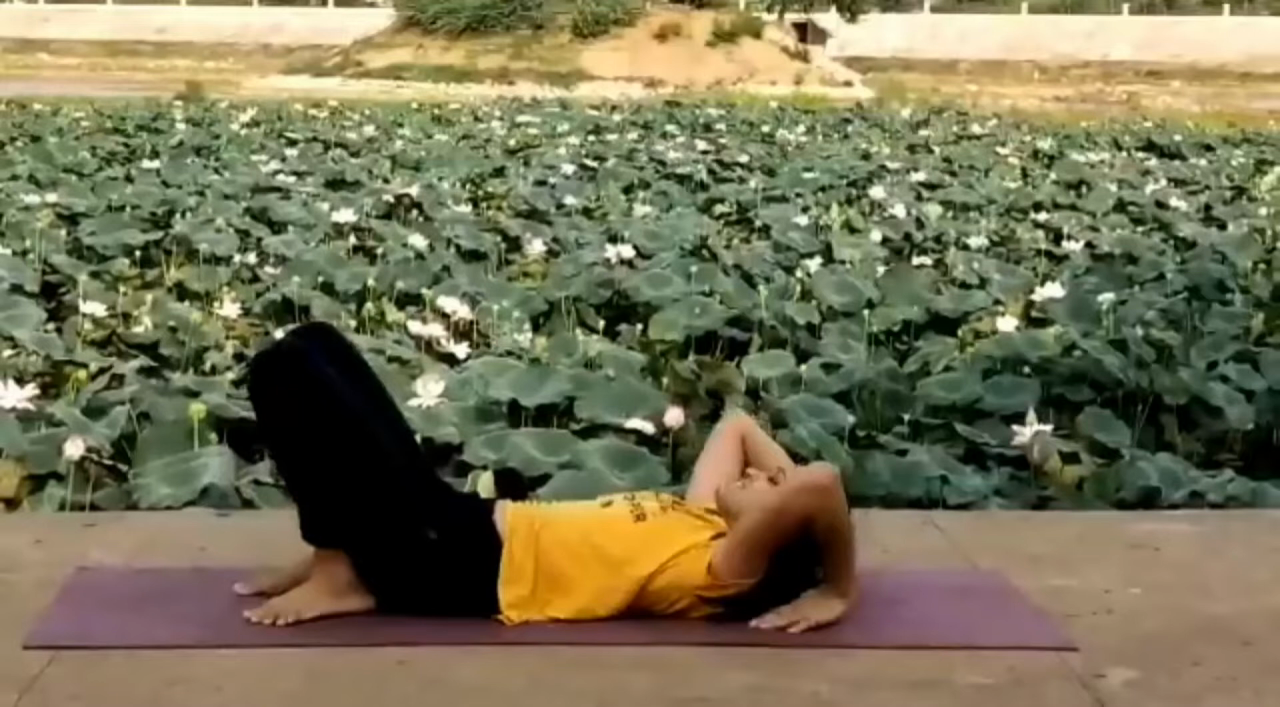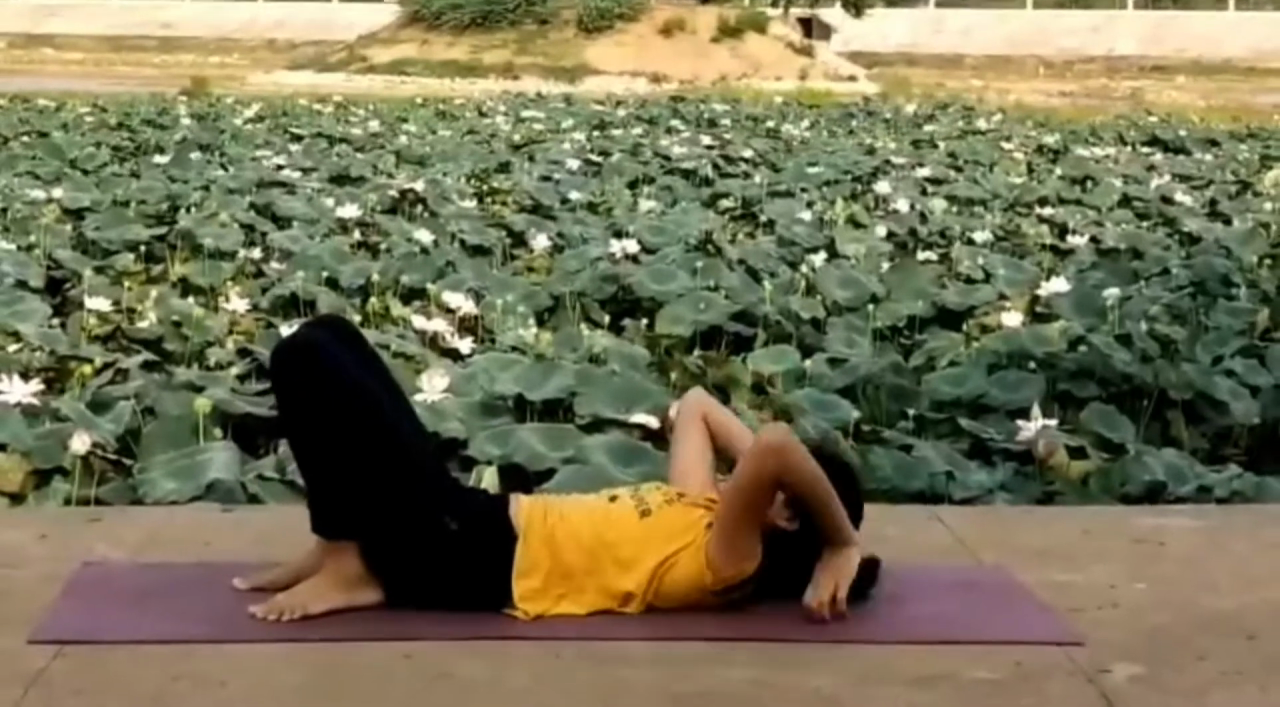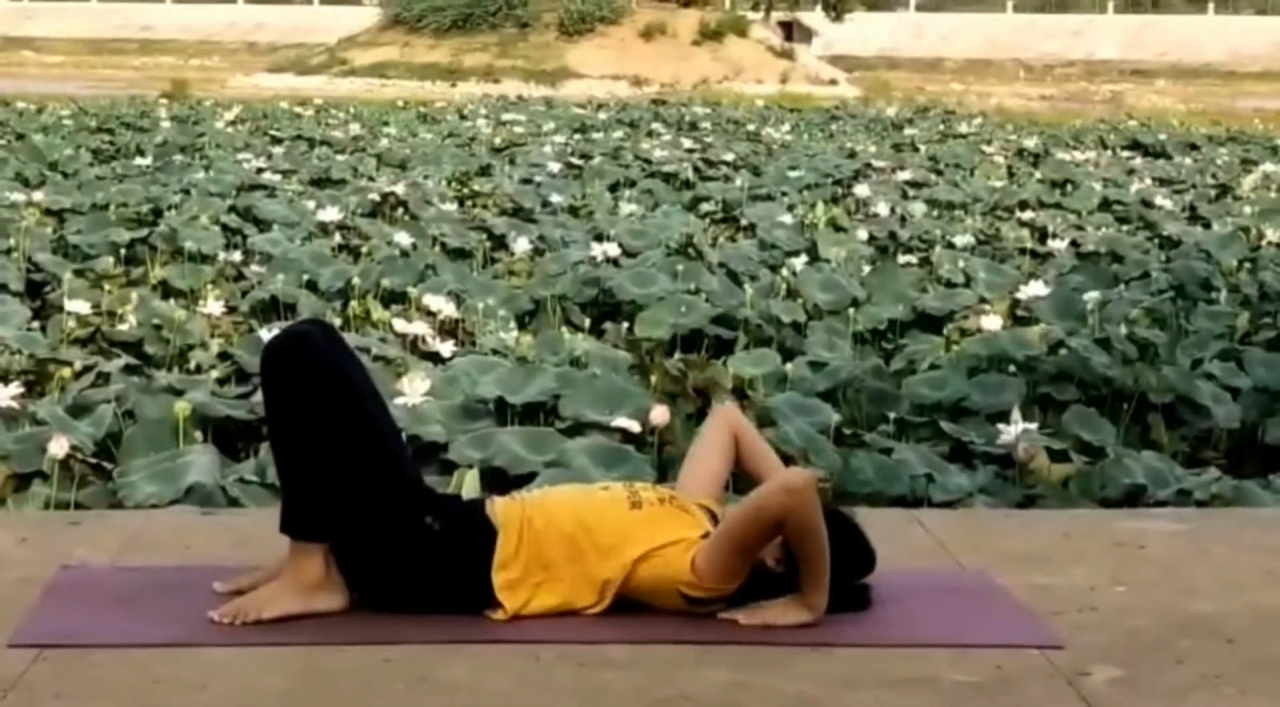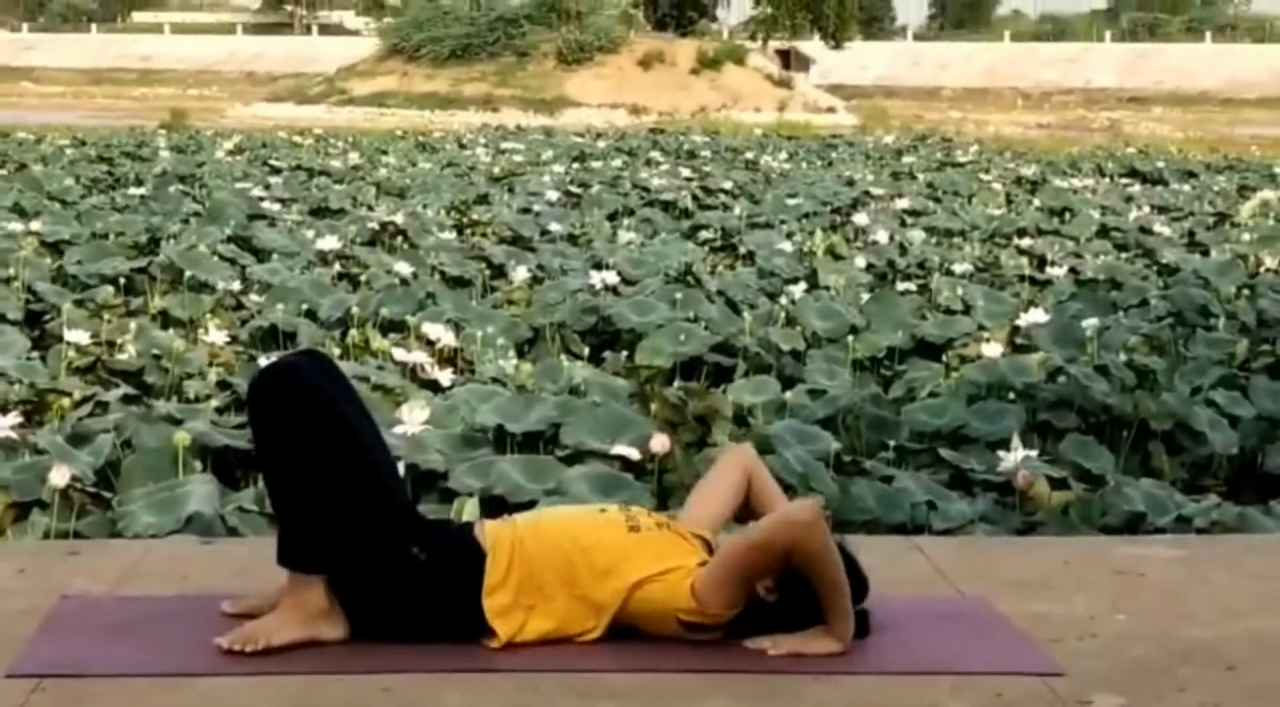
dt=1s
person 1, frame 1
left shoulder: (722, 571)
right shoulder: (703, 520)
left elbow: (821, 483)
right elbow: (738, 424)
left wrist: (838, 589)
right wrist: (787, 471)
left hip: (449, 565)
right hip: (466, 527)
left knee: (281, 369)
right knee: (314, 343)
left ankle: (339, 579)
right ankle: (333, 555)
person 1, frame 2
left shoulder: (730, 562)
right shoulder: (703, 506)
left elbow: (775, 444)
right elbow: (693, 404)
left wrist: (841, 547)
right wrist: (760, 459)
left hip: (460, 559)
right hip: (476, 524)
left knee: (302, 359)
right knee: (328, 336)
left ankle: (348, 572)
right ankle: (336, 550)
person 1, frame 3
left shoulder: (706, 574)
right shoulder: (696, 516)
left elbow: (794, 487)
right elbow: (726, 415)
left wrist: (811, 603)
right wrist: (792, 501)
left hip: (433, 562)
right hip: (445, 534)
left knee: (297, 357)
right knee: (312, 344)
left ankle: (313, 577)
right ankle: (315, 557)
person 1, frame 4
left shoulder: (705, 602)
right shoulder: (694, 547)
left elbow: (804, 517)
right elbow: (741, 458)
left wrist: (837, 630)
right wrist: (794, 538)
left hip: (429, 586)
right hip: (443, 555)
left knee: (284, 388)
right knee: (304, 374)
left ankle: (312, 606)
right ankle: (315, 584)
